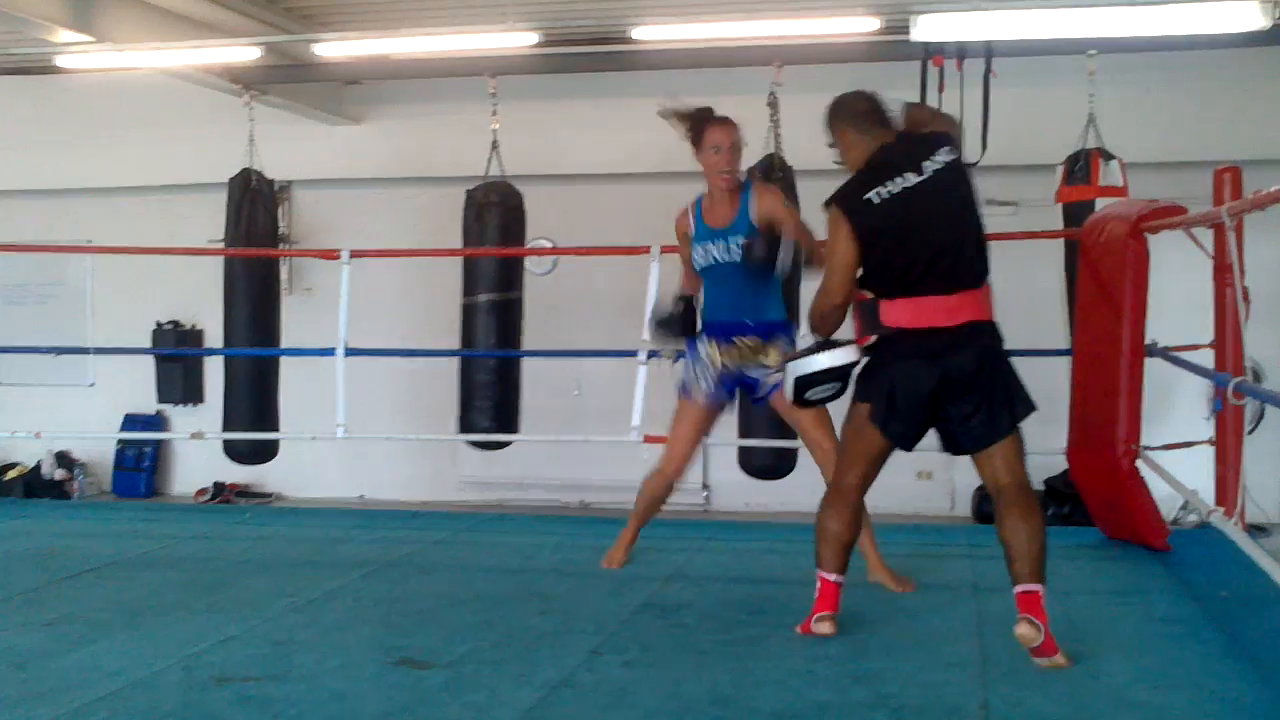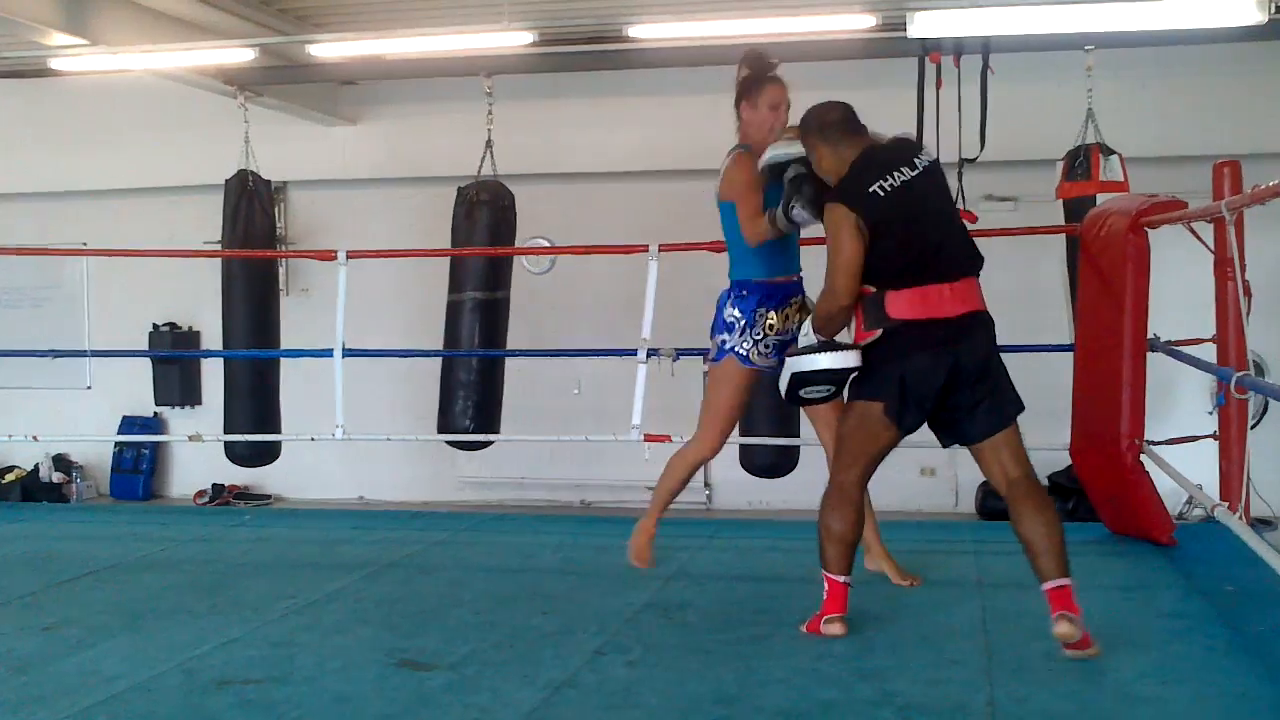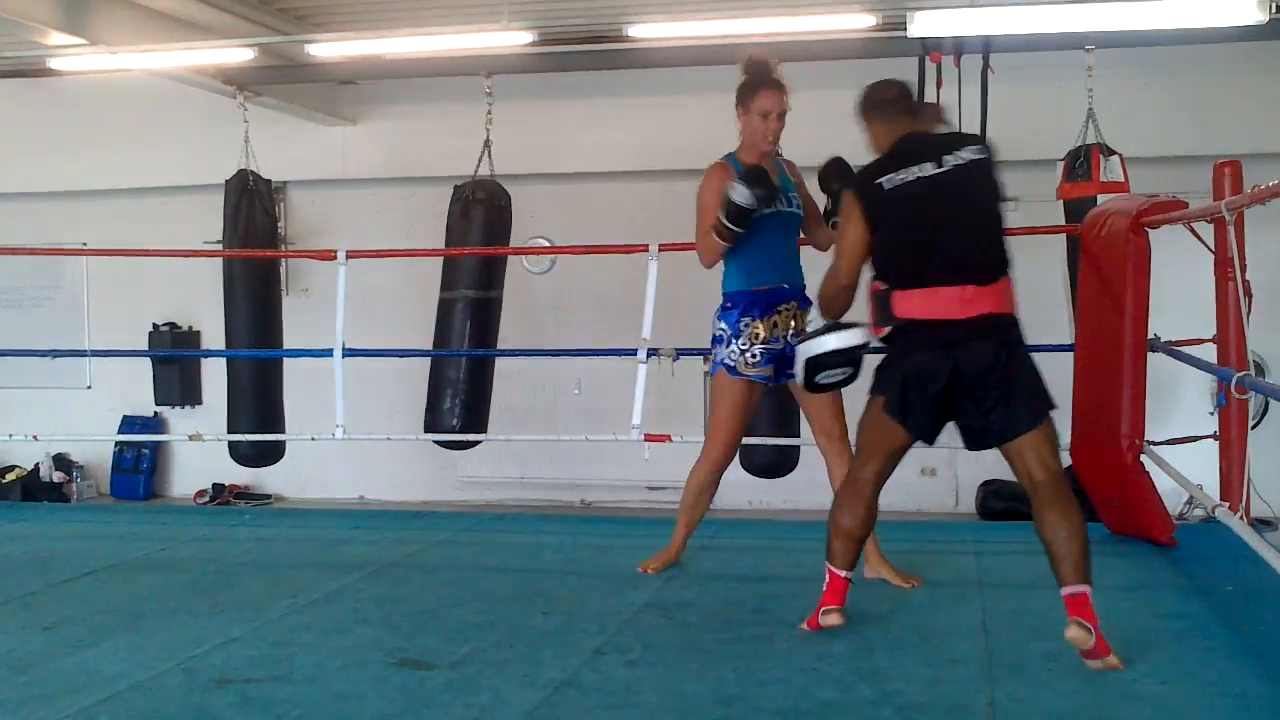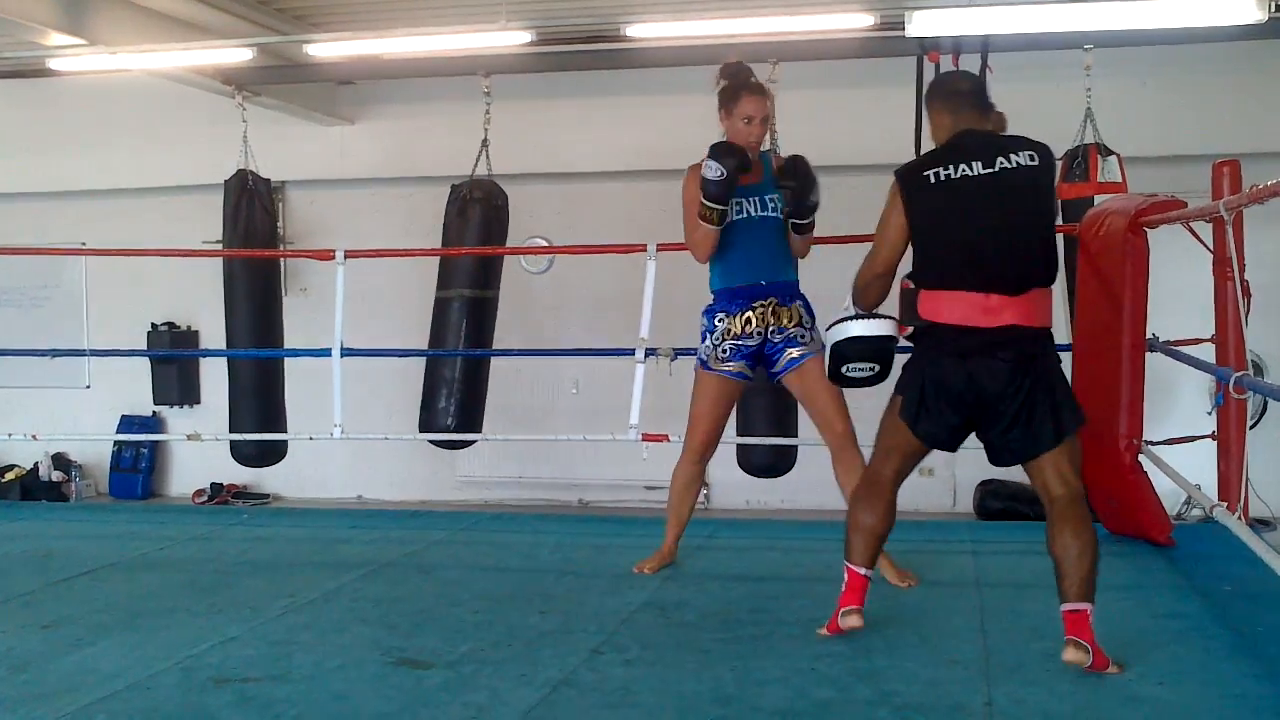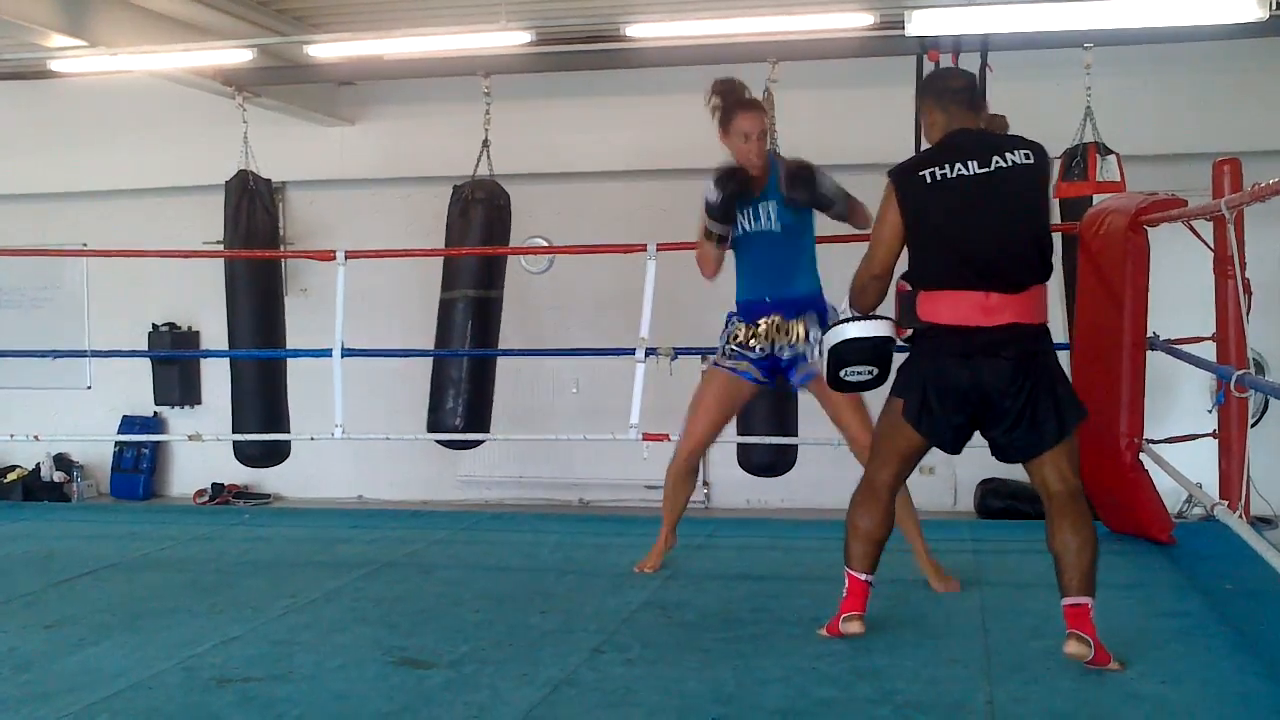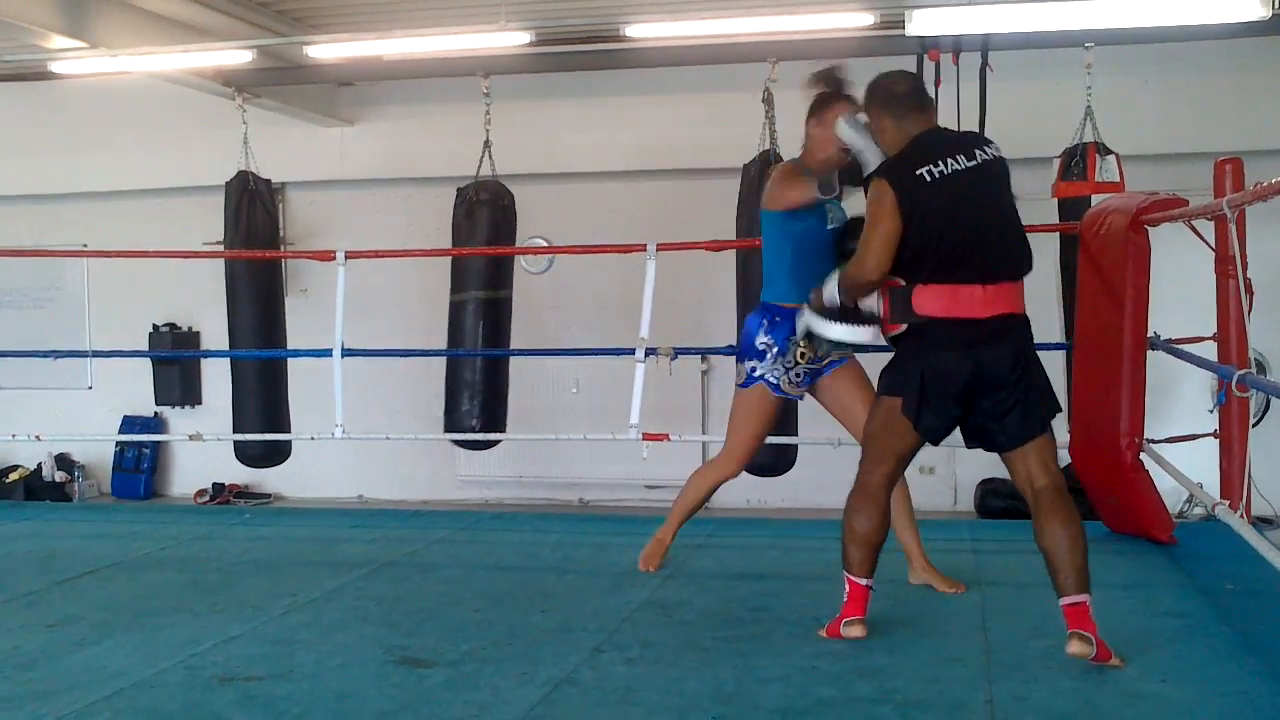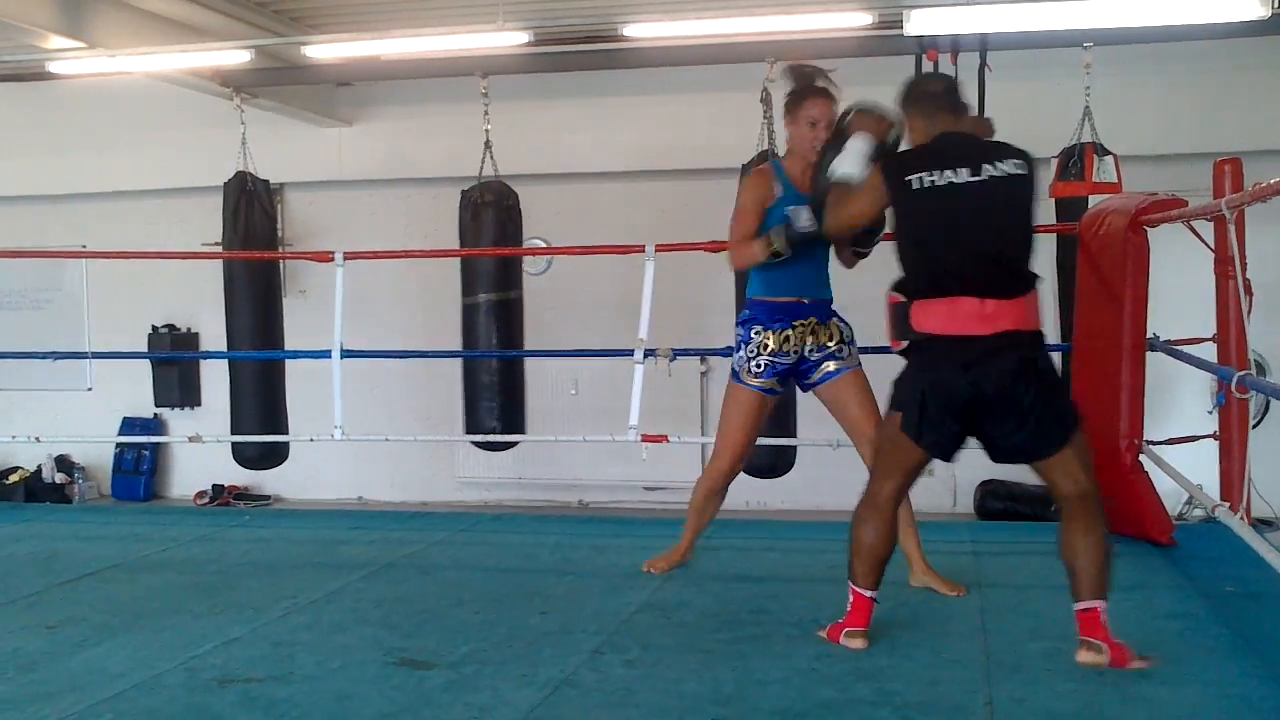
dt=0.2s
person 1, frame 1
left shoulder: (849, 203)
right shoulder: (943, 149)
left elbow: (833, 299)
left wrist: (815, 334)
left hip: (900, 354)
right hip: (972, 347)
left knee: (847, 483)
right knee: (1010, 485)
left ankle: (824, 608)
right ankle: (1032, 613)
person 1, frame 2
left shoulder: (845, 201)
right shoulder: (917, 156)
left elbow: (840, 300)
left wrist: (811, 333)
left hip: (901, 348)
right hip: (968, 338)
left knee: (846, 479)
right knee: (1016, 479)
left ankle: (832, 609)
right ankle: (1064, 610)
person 1, frame 3
left shoulder: (867, 187)
right shoulder: (976, 152)
left elbow: (842, 282)
left wrist: (826, 317)
left hip: (918, 345)
right hip: (992, 340)
left knee: (864, 476)
right knee: (1045, 479)
left ankle: (831, 602)
right ankle: (1082, 617)
person 1, frame 4
left shoulder: (916, 178)
right shoulder: (1038, 158)
left elbow: (878, 271)
left wrist: (860, 318)
left hip: (942, 352)
right hip: (1020, 353)
left knee: (881, 475)
right knee: (1064, 494)
left ankle: (850, 602)
right ankle: (1080, 634)
person 1, frame 5
left shoulder: (909, 178)
right shoulder: (1032, 156)
left elbow: (873, 274)
left wrist: (857, 320)
left hip: (940, 352)
right hip: (1019, 350)
left knee: (880, 479)
right knee: (1062, 491)
left ankle: (852, 607)
right ankle: (1081, 627)
person 1, frame 6
left shoulder: (893, 178)
right shoulder: (987, 151)
left elbow: (868, 273)
left wrist: (834, 293)
right wrist: (859, 140)
left hip: (931, 346)
right hip: (1004, 341)
left knee: (874, 479)
right knee: (1045, 486)
left ankle: (852, 612)
right ankle: (1081, 625)
person 1, frame 7
left shoulder: (898, 173)
right shoulder: (1017, 165)
left elbow: (838, 219)
left wrist: (856, 148)
left hip: (937, 361)
right hip: (1014, 355)
left knee: (883, 489)
right knee: (1077, 492)
left ankle: (856, 620)
right ankle: (1094, 632)
person 2, frame 1
left shoulder: (764, 198)
right shoulder: (688, 217)
left elbow: (814, 252)
left wrist: (777, 252)
right wrist: (682, 308)
left hip: (772, 345)
right hip: (713, 348)
left knee: (831, 454)
right knee: (672, 464)
left ankle: (873, 561)
right ankle: (627, 537)
person 2, frame 2
right shoulder: (741, 165)
right elbow: (753, 233)
left wrist: (810, 198)
right wrist: (799, 199)
left hip: (792, 308)
right hip: (750, 310)
left knee: (837, 432)
right knee: (710, 438)
left ankle: (876, 552)
right ankle: (649, 522)
person 2, frame 3
left shoulder: (787, 170)
right shoulder: (720, 174)
left elbow: (821, 240)
right elbow: (707, 255)
right wrist: (736, 210)
left hip: (797, 314)
right hip: (745, 318)
left knee: (835, 440)
right knee: (719, 451)
left ankle: (872, 558)
right ankle: (675, 545)
person 2, frame 4
left shoulder: (779, 169)
right shoulder: (701, 174)
left elbow: (799, 249)
right elbow: (700, 251)
left wrist: (805, 204)
right wrist: (717, 189)
left hip: (788, 313)
right hip: (730, 317)
left knee: (841, 435)
right knee: (698, 445)
left ankle: (875, 554)
right ankle: (668, 546)
person 2, frame 5
left shoulder: (793, 174)
right shoulder: (723, 188)
left elbow: (863, 219)
right elbow: (709, 269)
left wrist: (825, 192)
right wrist: (716, 213)
left hip: (805, 327)
right hip: (748, 327)
left knee: (867, 444)
right knee: (690, 443)
left ankle: (923, 557)
right ankle: (664, 542)
person 2, frame 6
left shoulder: (826, 182)
right shoulder: (788, 177)
right elbow: (811, 189)
left hip: (820, 334)
right hip: (777, 332)
right knee: (734, 461)
left ankle: (919, 564)
right ankle: (664, 536)
person 2, frame 7
right shoulder: (762, 179)
left elbow: (849, 261)
right elbow: (738, 256)
left wrist: (861, 235)
right wrist: (788, 235)
left hip: (823, 328)
right hip: (766, 329)
left knee: (880, 447)
right knee: (726, 460)
left ankle: (918, 566)
right ankle: (684, 545)
